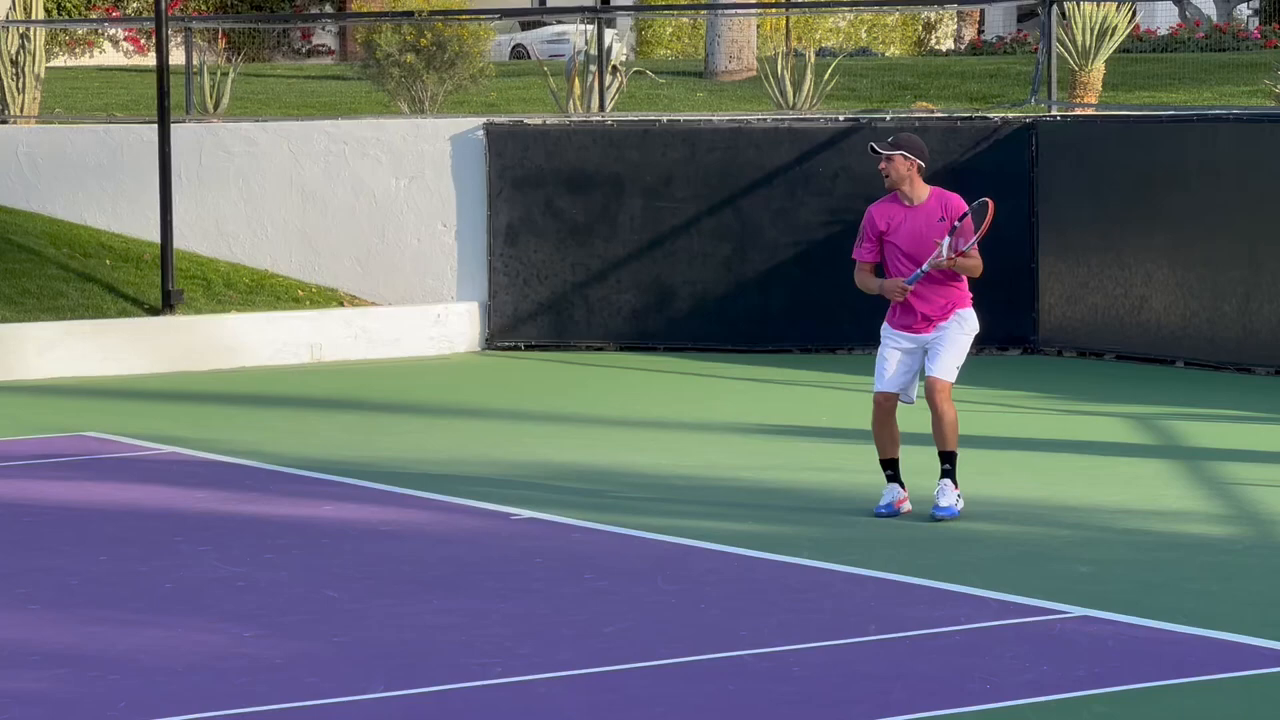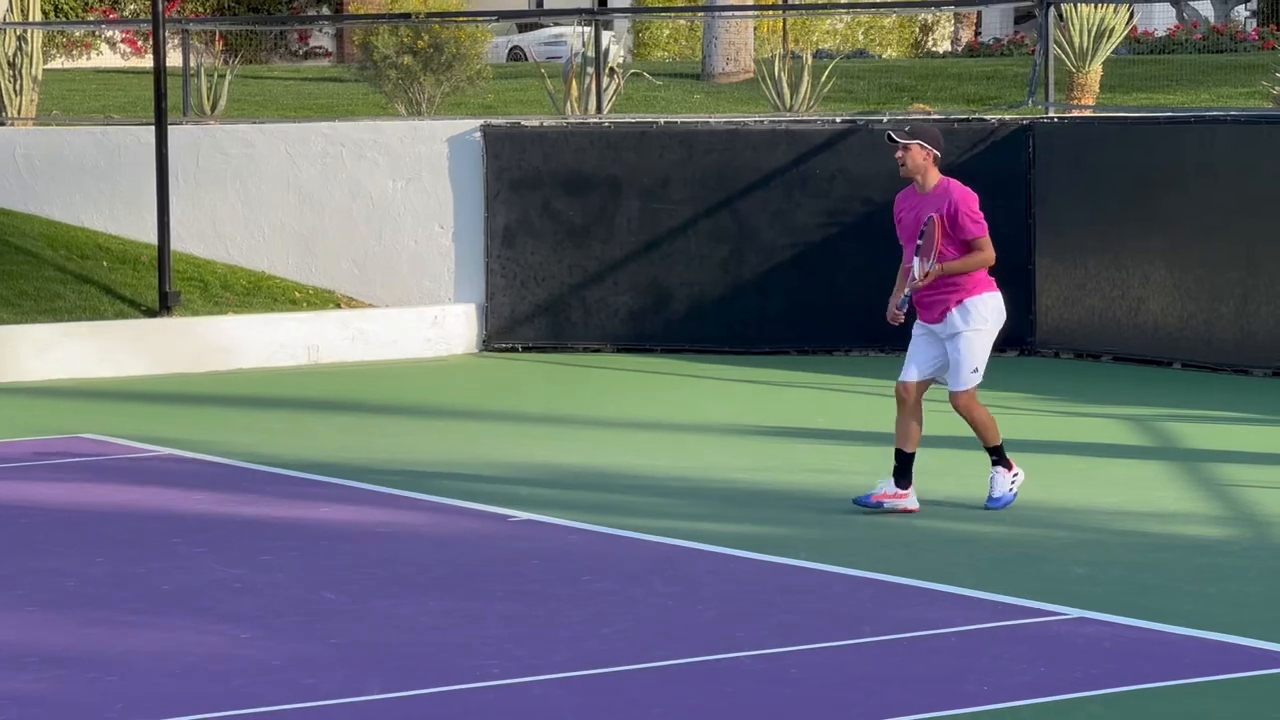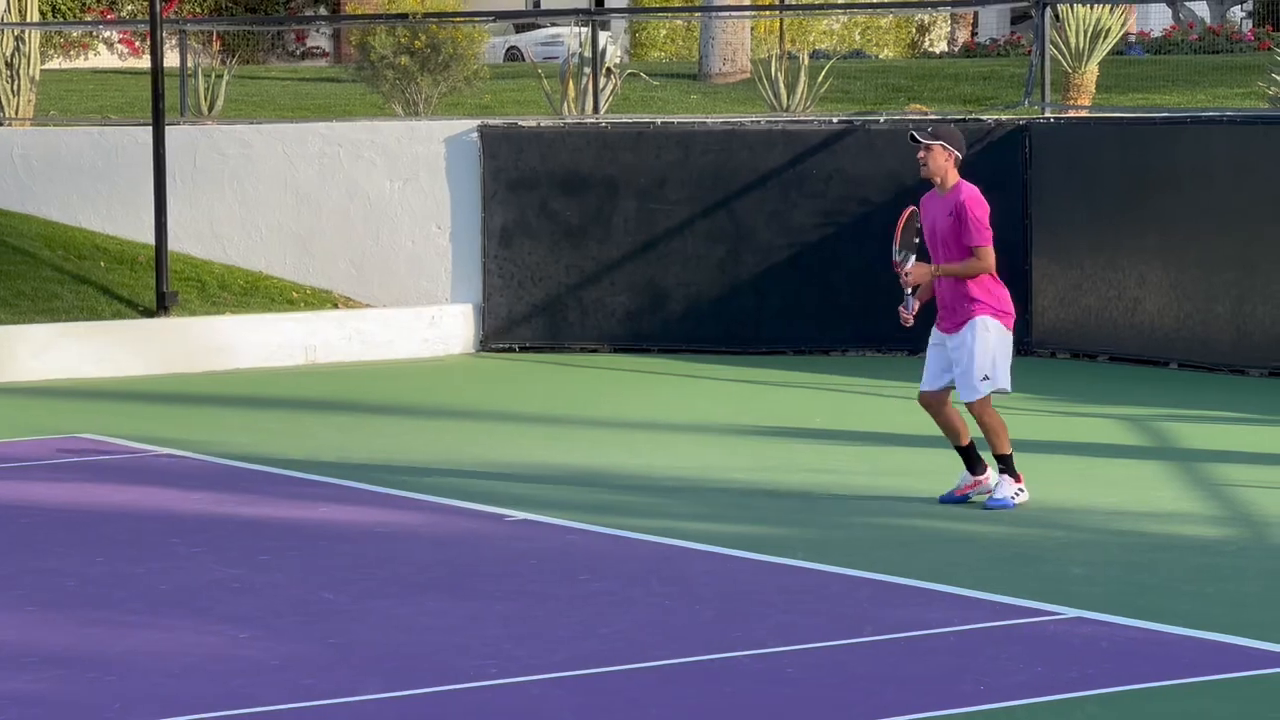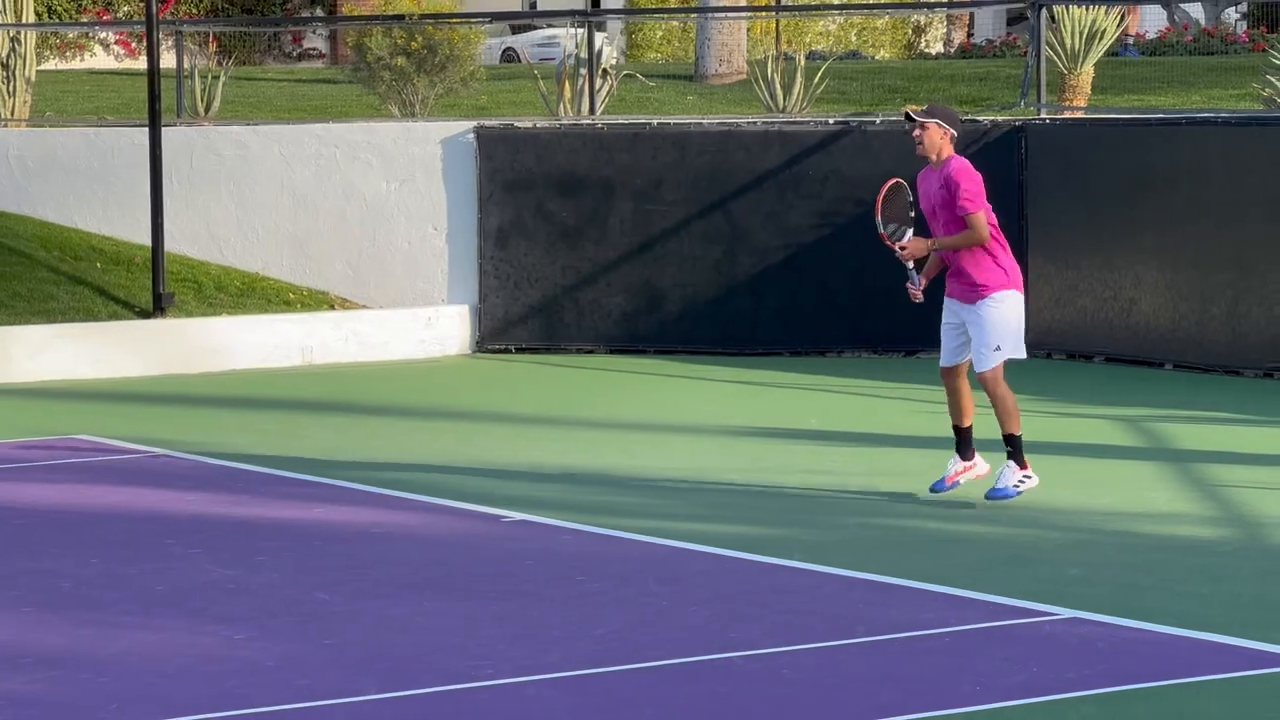
dt=0.2s
person 1, frame 1
left shoulder: (951, 205)
right shoulder: (876, 213)
left elbow: (975, 266)
right elbow: (862, 275)
left wrist: (952, 263)
right wrist: (888, 286)
left hip: (951, 318)
right hip: (901, 326)
left knee: (937, 387)
right knee: (883, 401)
left ankle: (949, 482)
right ankle: (894, 488)
person 1, frame 2
left shoulder: (958, 197)
right shoulder: (903, 202)
left elbow: (987, 255)
left wrist: (936, 269)
right wrist: (898, 295)
left hip: (974, 305)
right hip: (933, 315)
left knee: (963, 397)
right knee: (909, 393)
left ankle: (1005, 469)
right ankle: (899, 488)
person 1, frame 3
left shoulder: (967, 199)
right shoulder: (928, 203)
left elbow: (984, 262)
left wrist: (930, 272)
right wrist: (917, 301)
left hip: (982, 316)
right hip: (948, 319)
left knee: (978, 404)
right knee: (931, 397)
left ankle: (1011, 480)
right ankle: (977, 473)
person 1, frame 4
left shoulder: (959, 173)
right shoulder: (925, 178)
left elbow: (980, 234)
left wrist: (928, 245)
right wrist: (923, 278)
left hip: (993, 291)
right hip: (958, 293)
left knee: (990, 377)
right knee: (951, 372)
left ankle: (1018, 467)
right ankle: (967, 459)
